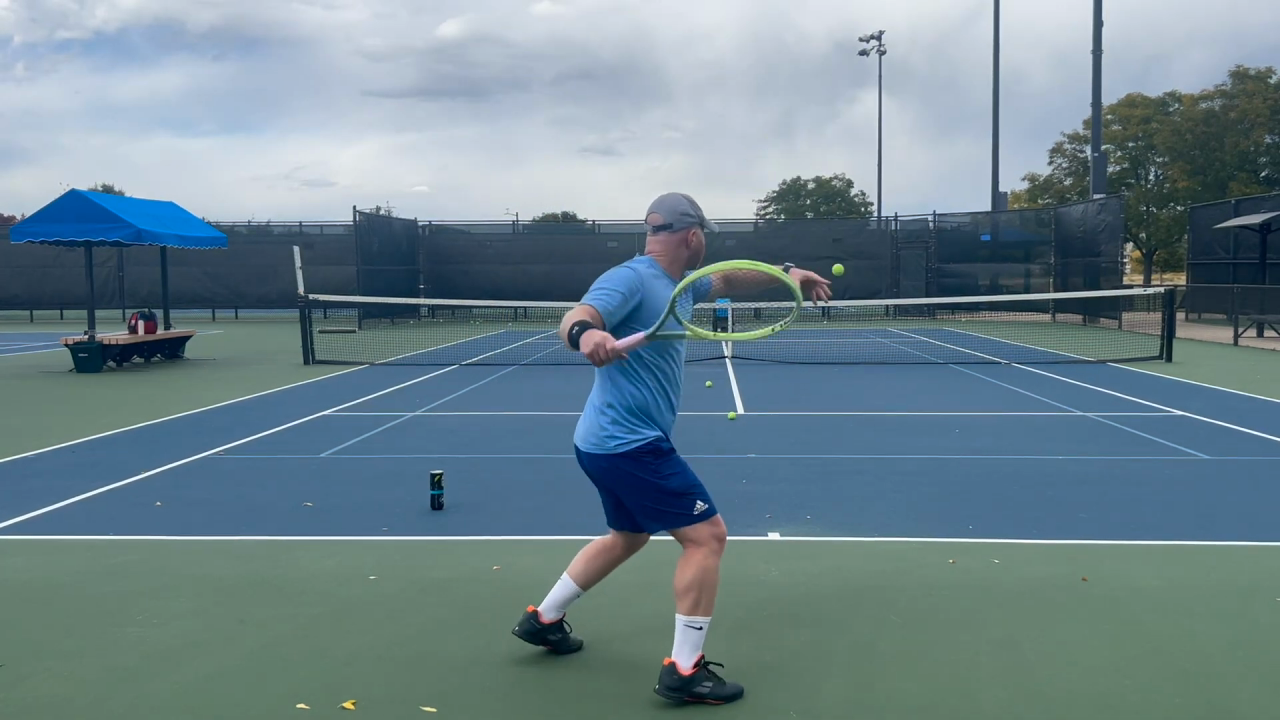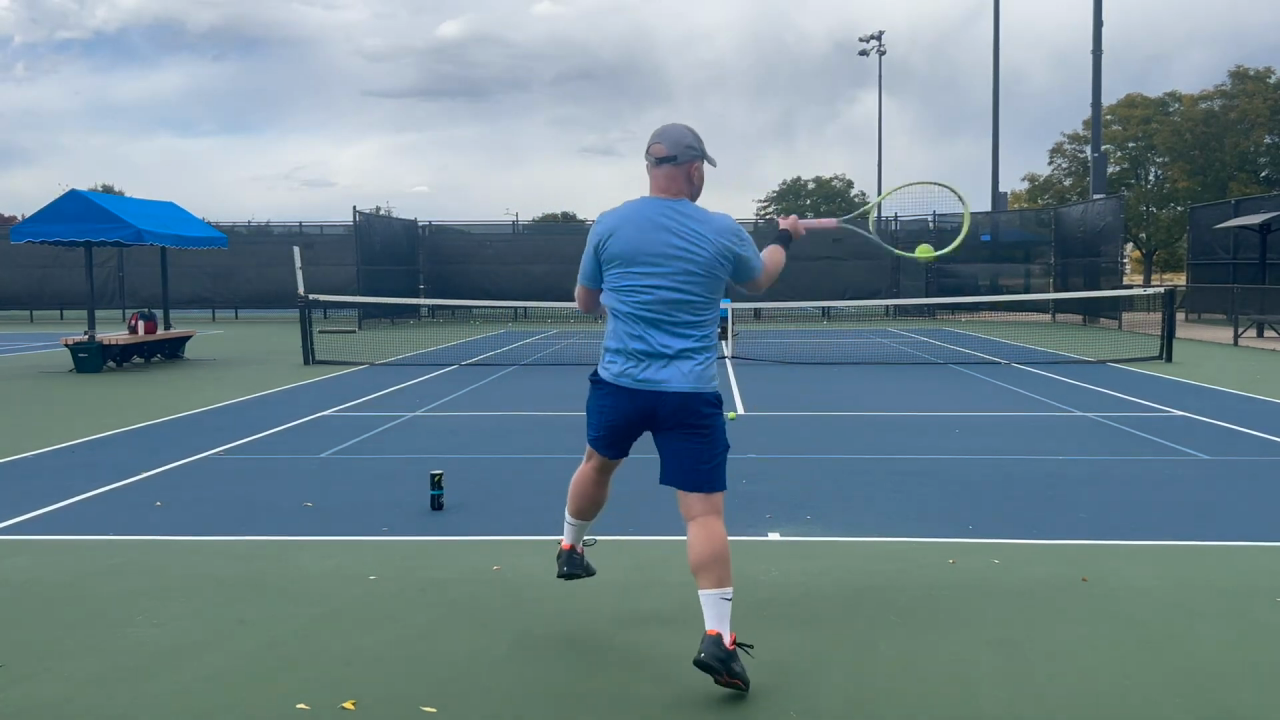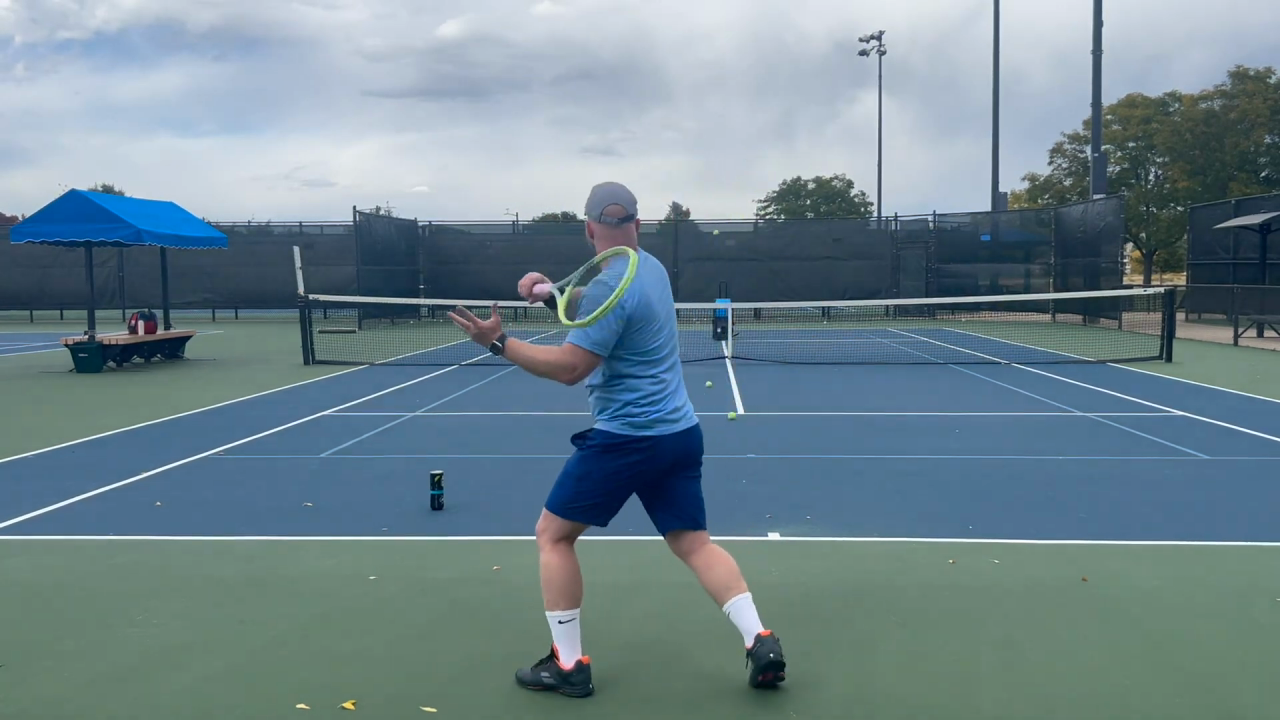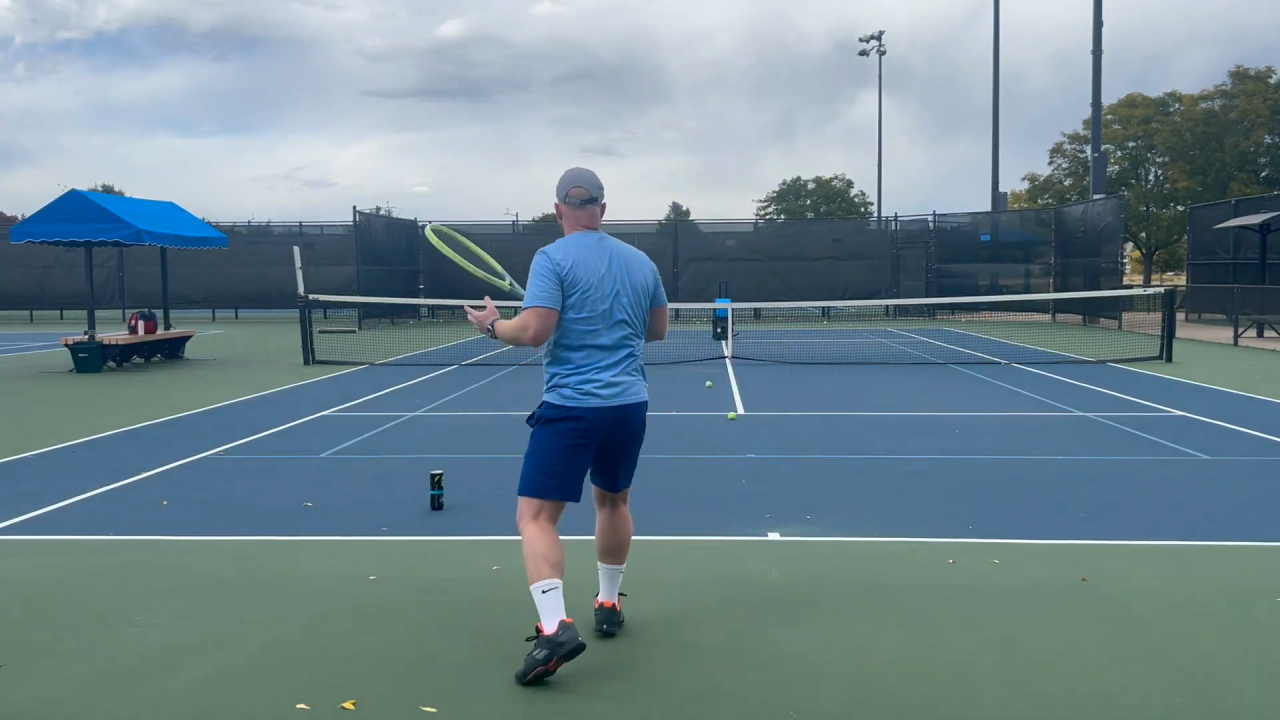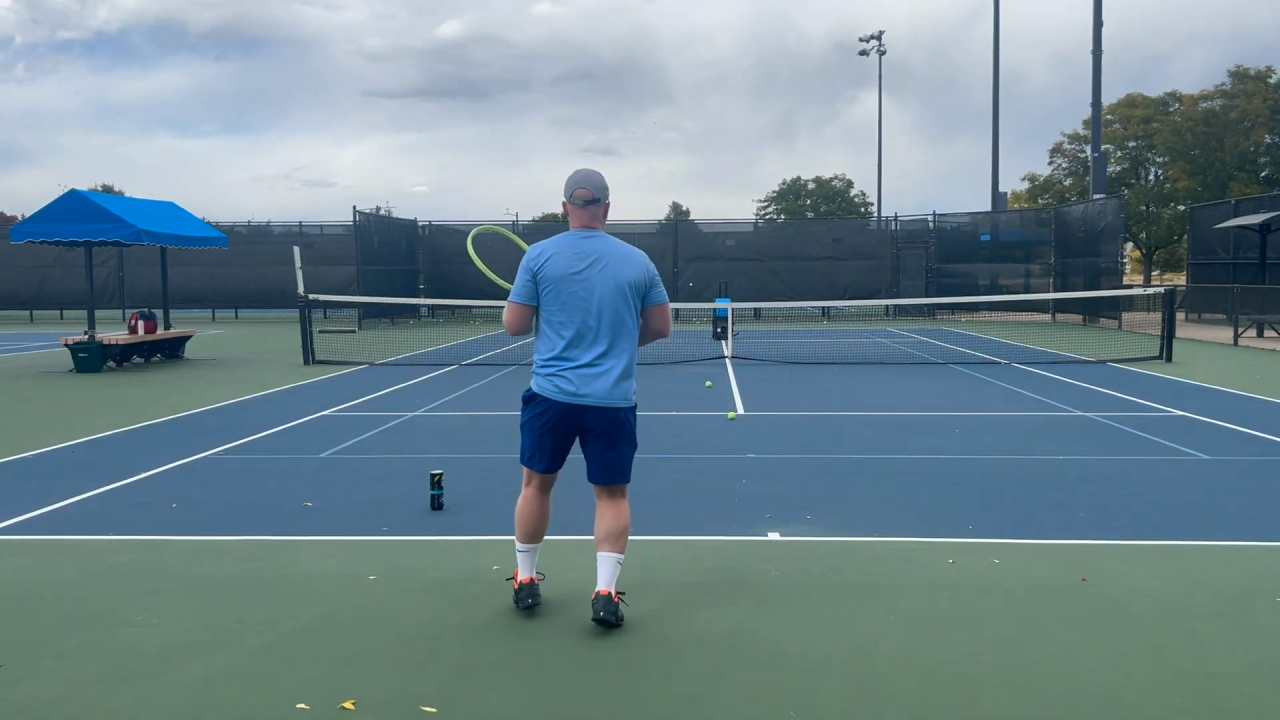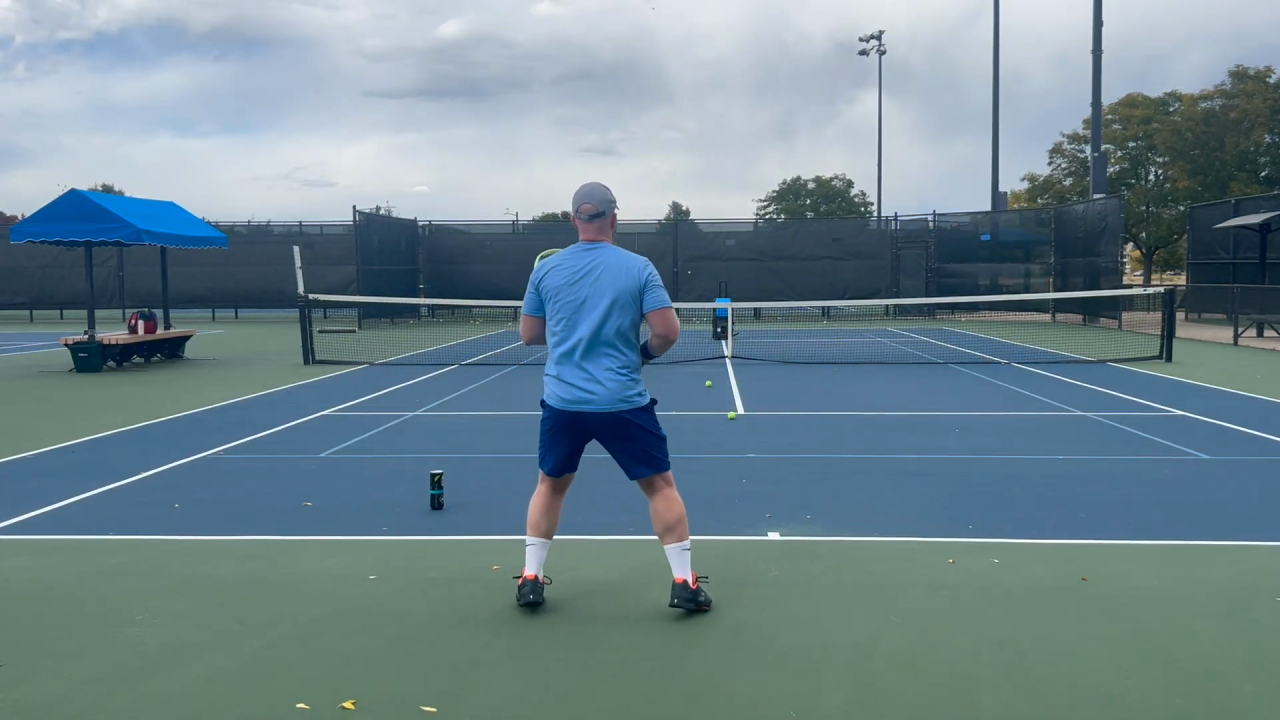
dt=0.4s
person 1, frame 1
left shoulder: (672, 280)
right shoulder: (628, 279)
left elbow: (722, 280)
right elbow: (573, 321)
left wrist: (787, 272)
right wrist: (585, 335)
left hip: (610, 441)
right hip: (628, 445)
left knee: (627, 536)
right knee: (705, 538)
left ankle: (543, 618)
right ankle: (684, 669)
person 1, frame 2
left shoulder: (610, 223)
right shoulder: (721, 230)
left elbow: (586, 303)
right elbow: (761, 280)
right wrist: (784, 239)
left hip: (618, 381)
right hip: (690, 394)
left knee: (598, 462)
right knee: (703, 513)
left ankle: (570, 547)
right ankle: (717, 640)
person 1, frame 3
right shoulder: (650, 267)
left elbow: (569, 367)
left wrist: (495, 340)
right wrist: (552, 290)
left hip: (627, 438)
right hip: (679, 432)
left knee: (553, 535)
right knee: (693, 542)
left ankle: (569, 664)
right ankle: (760, 641)
person 1, frame 4
left shoulder: (552, 257)
right shoulder: (640, 260)
left elbow: (531, 333)
right elbow: (658, 330)
left wrist: (492, 323)
left hip: (570, 407)
right hip: (630, 406)
left knee: (536, 514)
right knee: (613, 502)
left ankle: (556, 631)
right ankle: (609, 606)
person 1, frame 5
left shoulder: (538, 255)
right shoulder: (637, 260)
left elbow: (513, 325)
right elbow: (661, 327)
left hip: (551, 395)
right hip: (613, 401)
left knee: (536, 485)
right knee: (612, 497)
left ankle: (527, 582)
right ankle: (605, 595)
person 1, frame 6
left shoulder: (546, 268)
right shoulder: (640, 269)
left elbow: (530, 336)
right elbow: (667, 332)
right wrist: (647, 351)
left hip: (563, 402)
right hip: (625, 403)
left knee: (550, 486)
right knee: (661, 486)
left ankle: (531, 579)
right ankle: (684, 583)
